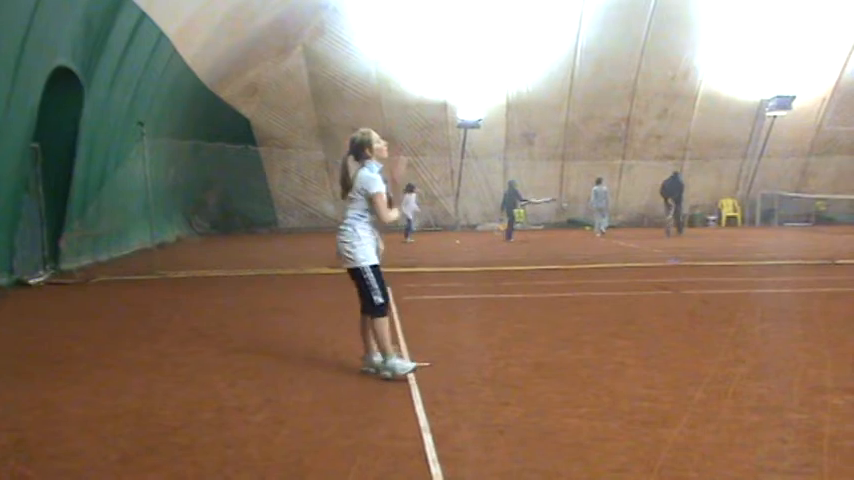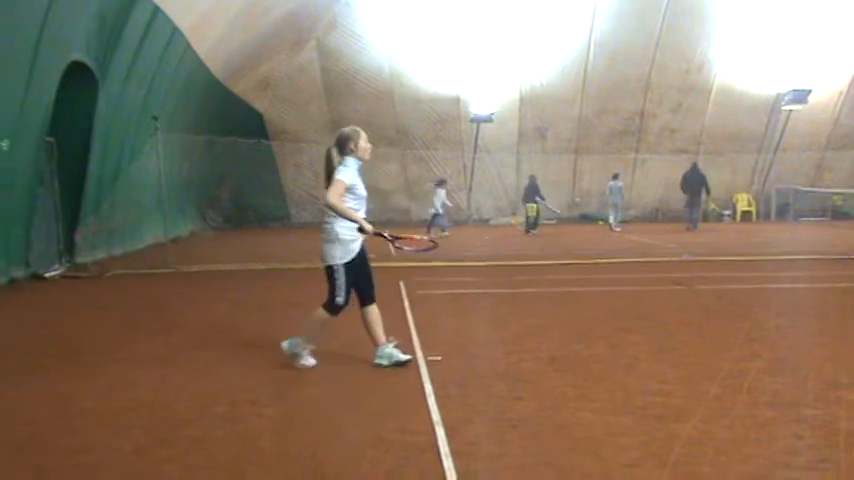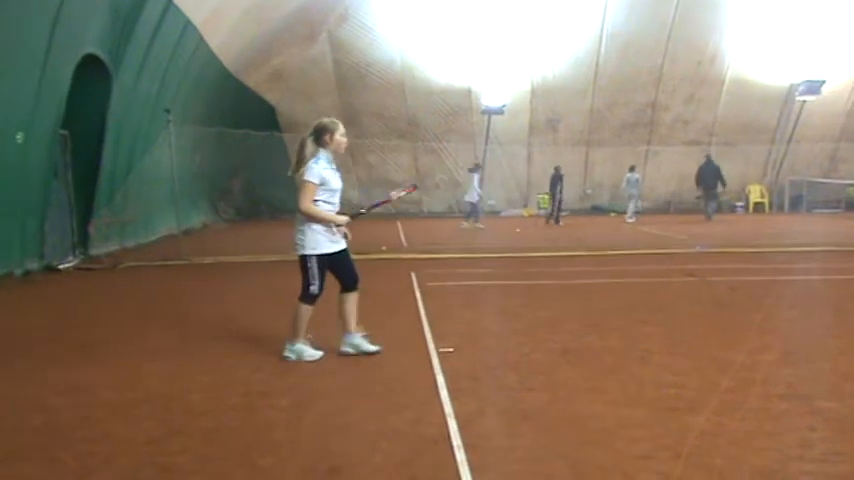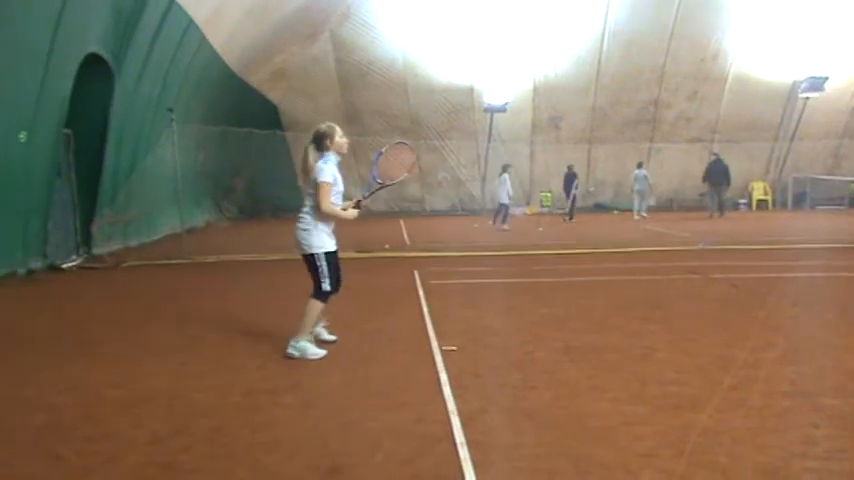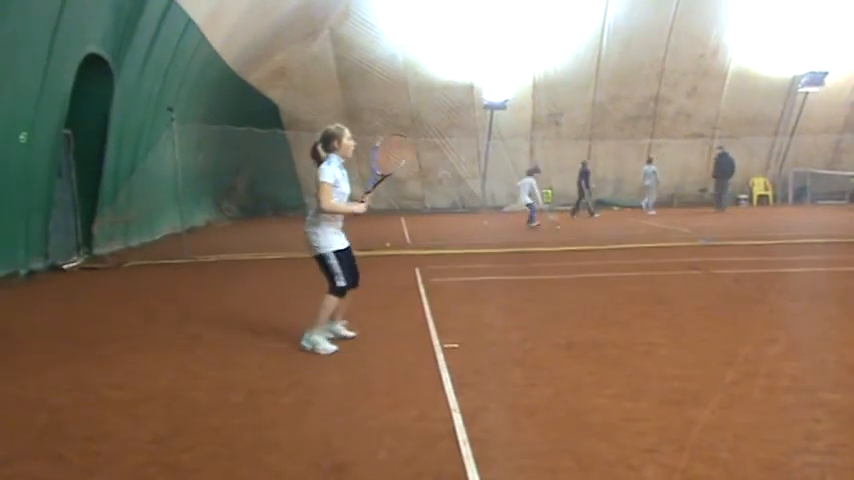
dt=0.4s
person 1, frame 1
left shoulder: (366, 173)
right shoulder: (371, 177)
right elbow: (385, 217)
left wrist: (376, 239)
right wrist: (395, 211)
left hip: (362, 244)
right hip: (358, 246)
left knee: (370, 303)
right knee: (379, 302)
left ankle: (371, 357)
right ankle: (389, 360)
person 1, frame 2
left shoulder: (351, 171)
right shoulder: (346, 171)
right elbow: (331, 201)
left wrist: (360, 225)
right wrist: (361, 222)
left hip: (353, 244)
right hip: (340, 245)
left knee: (368, 297)
right knee: (337, 301)
left ankle: (384, 350)
right ankle: (298, 344)
person 1, frame 3
left shoulder: (330, 165)
right shoulder: (315, 167)
right elbow: (304, 207)
left wrist: (339, 225)
right wrist: (336, 219)
left hip: (330, 237)
right hip: (314, 237)
left knee: (351, 282)
right knee: (313, 291)
left ankle: (351, 338)
right ankle: (295, 345)
person 1, frame 4
left shoulder: (330, 166)
right shoulder: (326, 167)
right elbow: (324, 207)
left wrist: (346, 206)
right wrist: (348, 215)
left hip: (324, 234)
right hip: (314, 234)
left knee: (332, 285)
right knee: (324, 288)
left ankle: (315, 327)
right ankle: (299, 342)
person 1, frame 5
left shoulder: (339, 168)
right shoulder: (328, 169)
right elbow: (325, 205)
left wrist: (357, 204)
right wrist: (354, 209)
left hip: (334, 234)
right hip: (323, 234)
left knee: (351, 280)
right knee: (340, 284)
left ankle: (334, 324)
right ankle: (313, 335)
